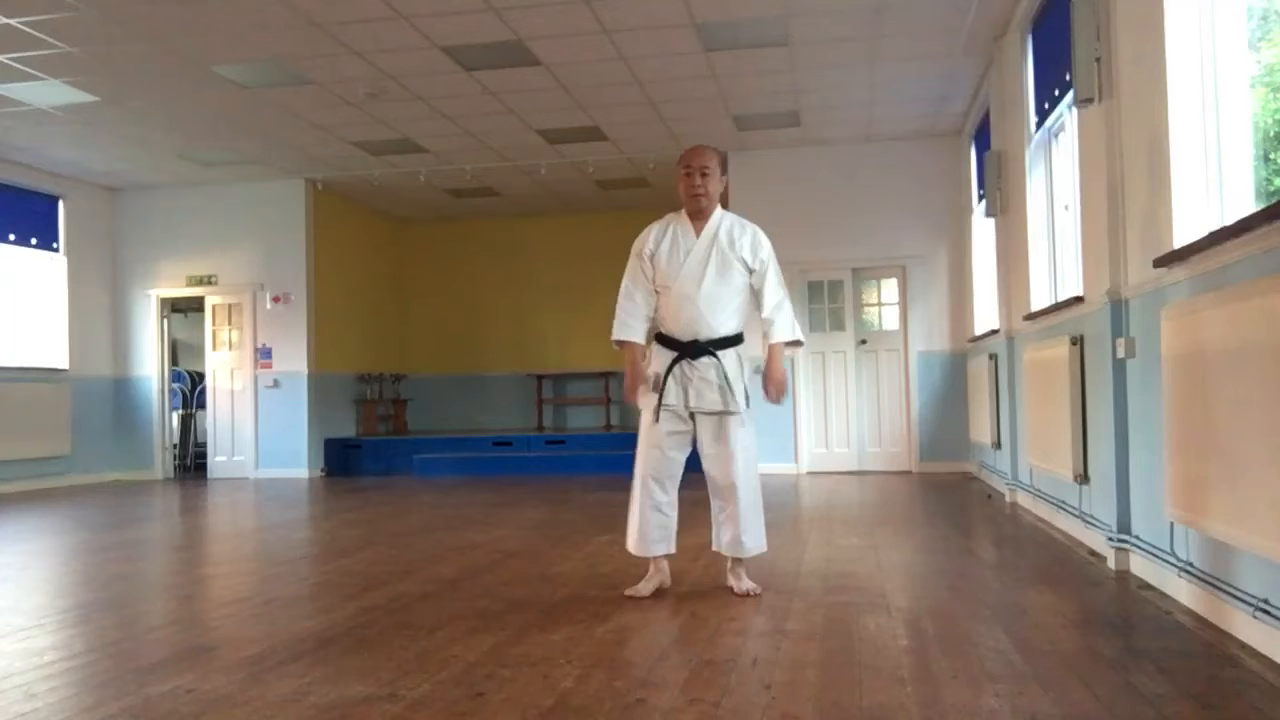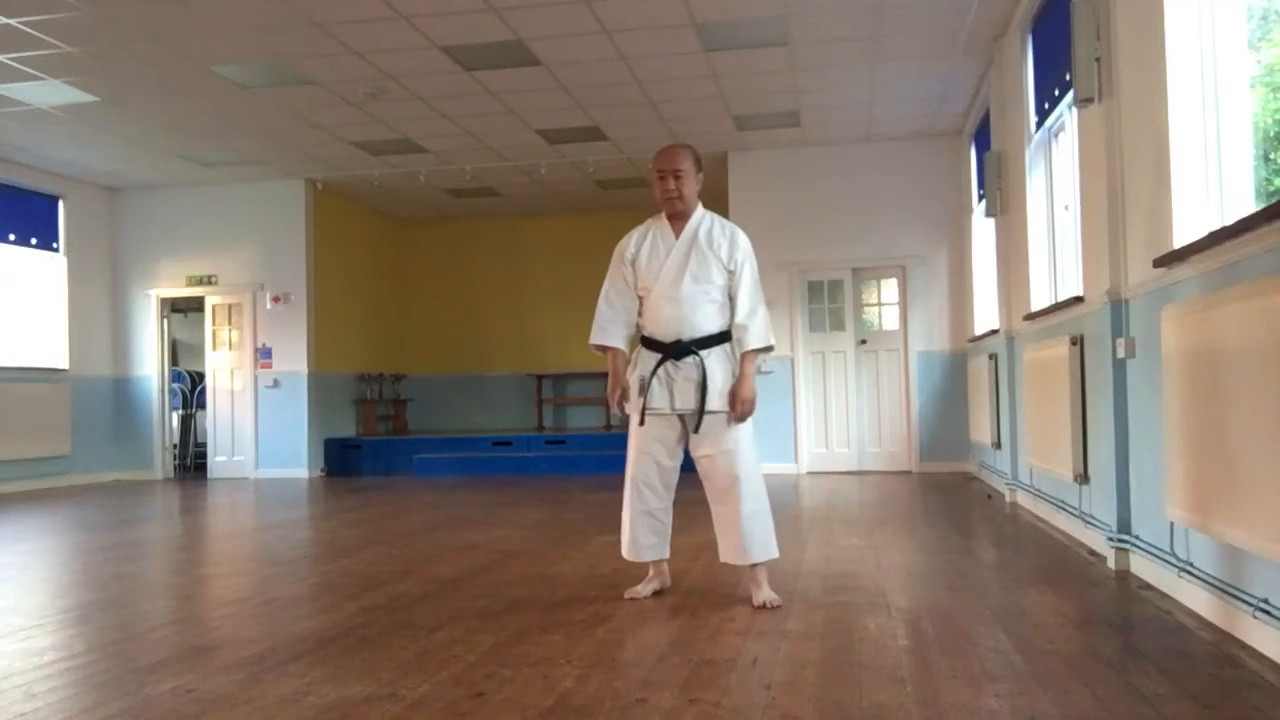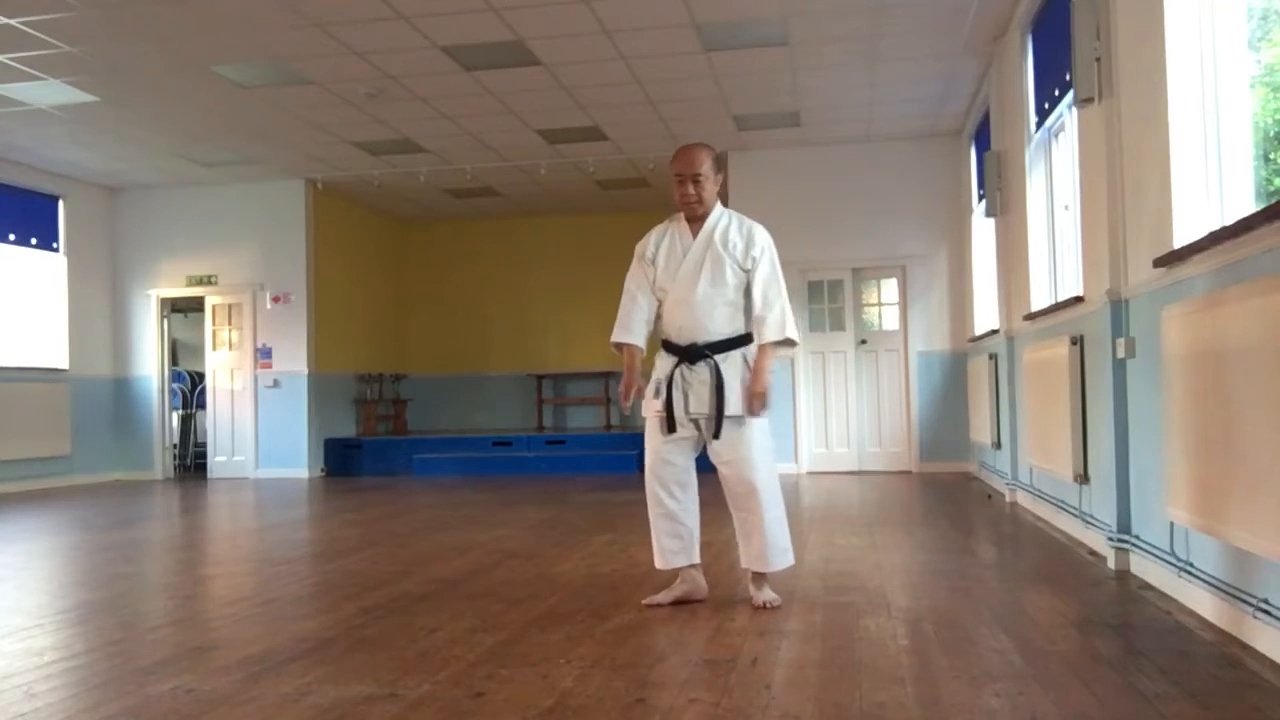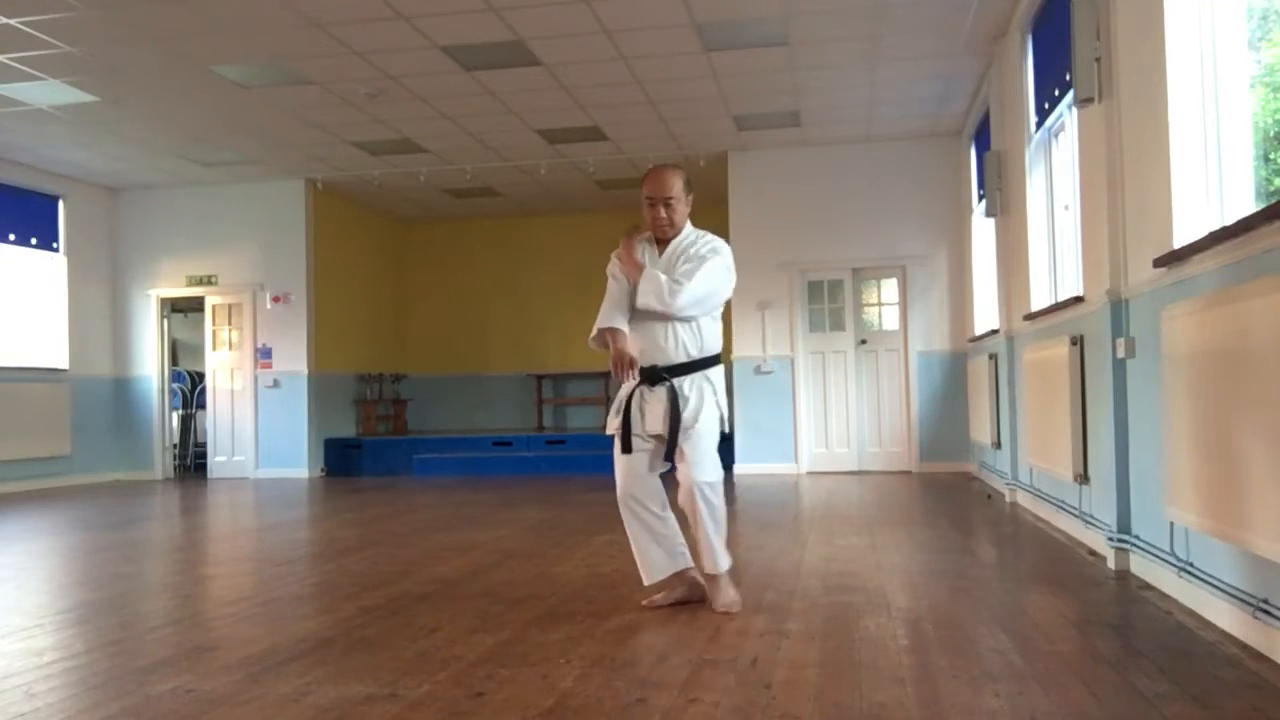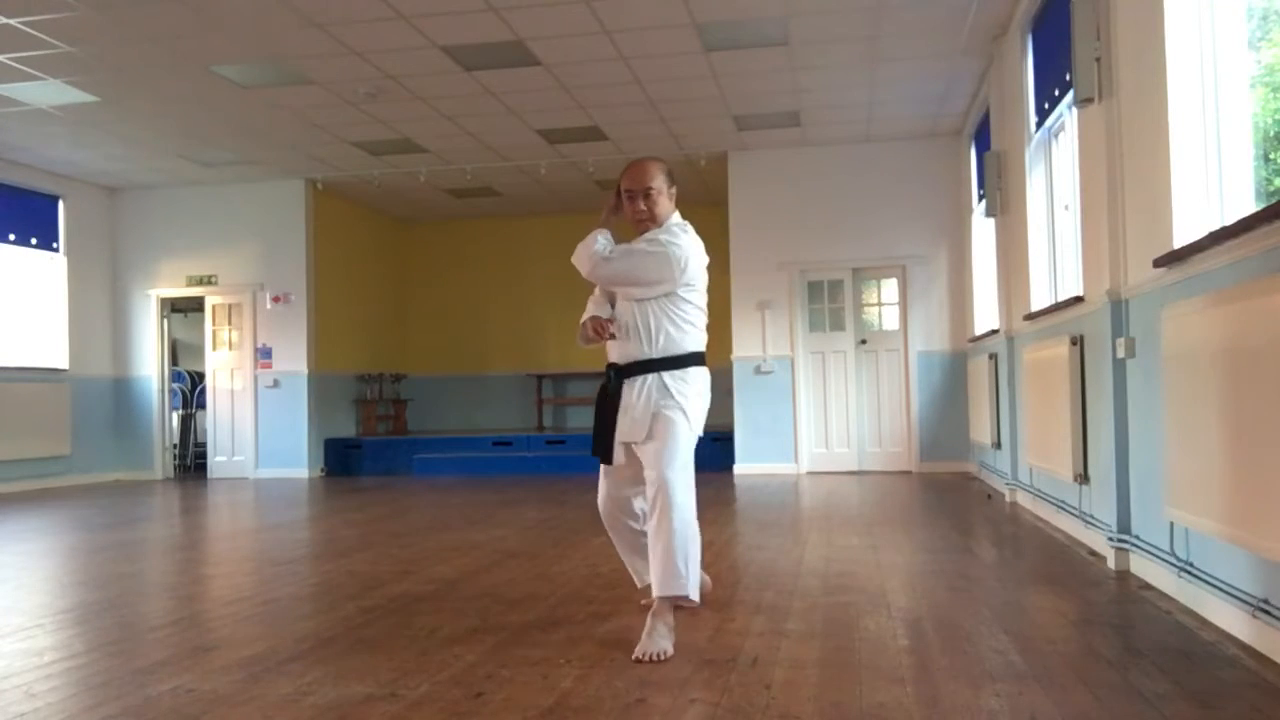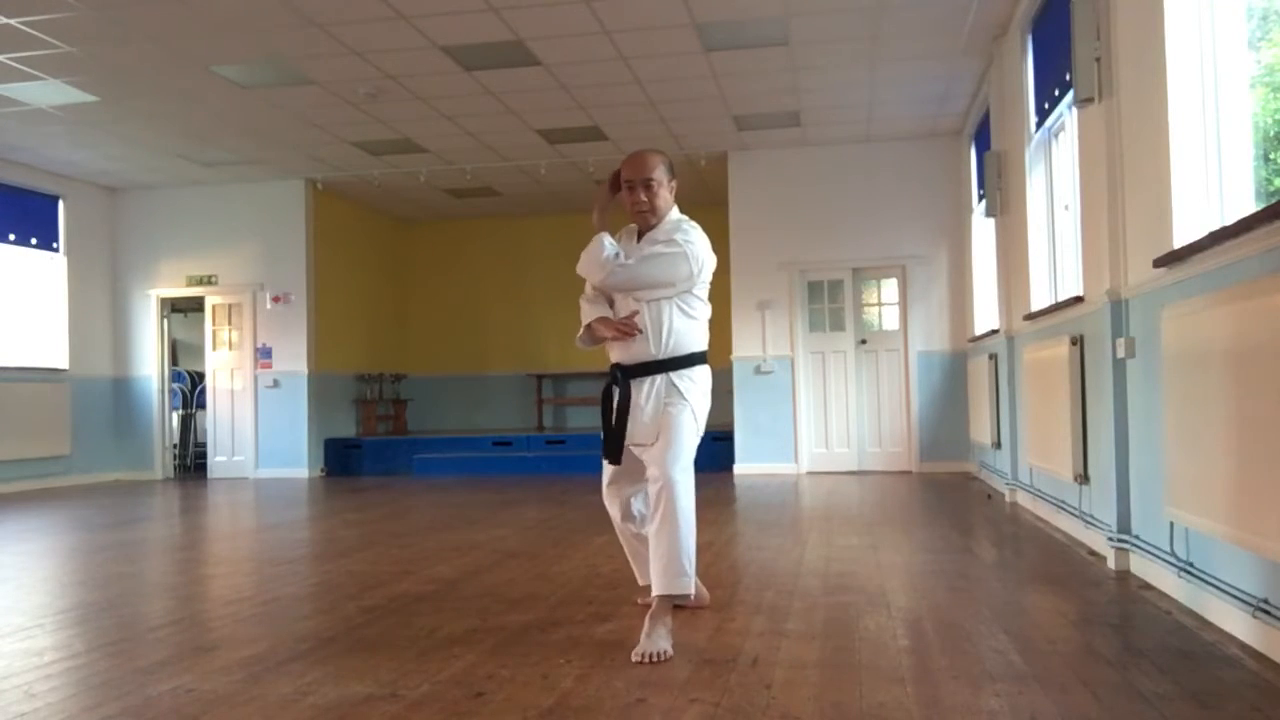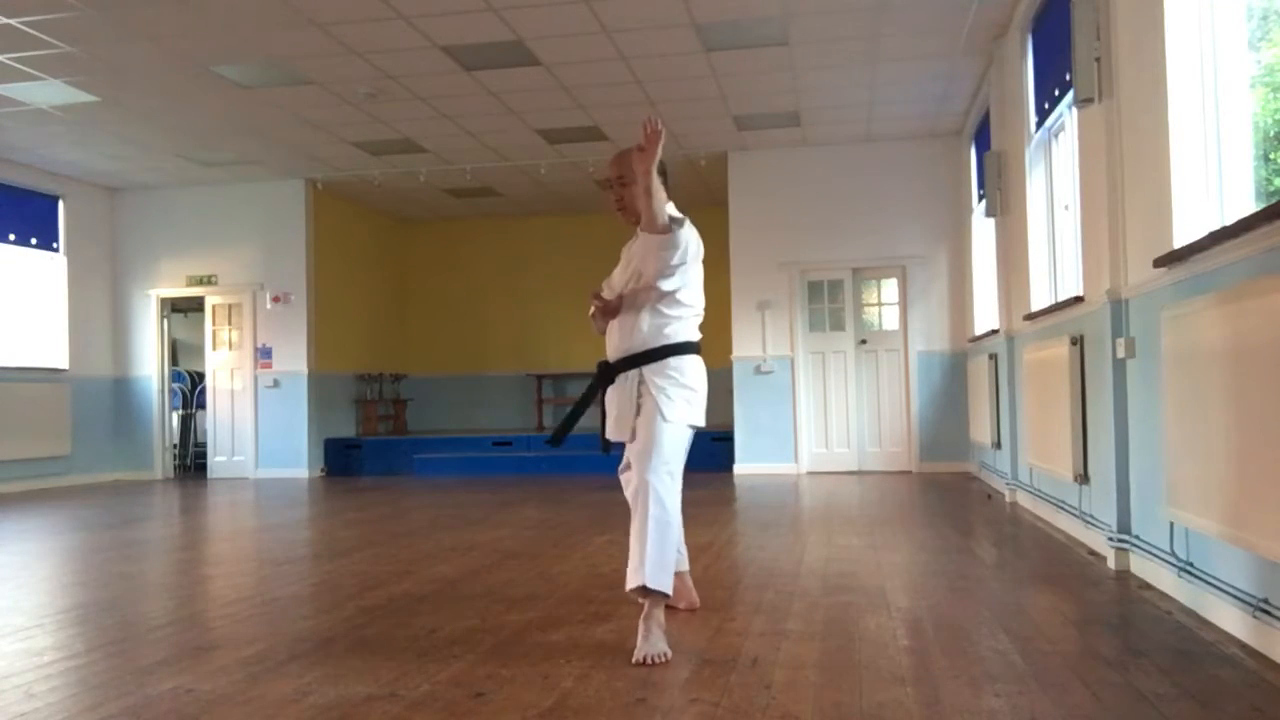
dt=0.7s
person 1, frame 1
left shoulder: (747, 237)
right shoulder: (654, 238)
left elbow: (772, 301)
right elbow: (635, 304)
left wrist: (775, 362)
right wrist: (634, 363)
left hip: (721, 367)
right hip: (666, 366)
left knee: (733, 471)
right knee: (655, 467)
left ankle: (735, 565)
right ankle: (657, 567)
person 1, frame 2
left shoulder: (729, 238)
right shoulder: (635, 243)
left elbow: (748, 311)
right elbow: (617, 310)
left wrist: (746, 376)
right wrist: (616, 370)
left hip: (713, 368)
right hip: (653, 370)
left knee: (735, 473)
right knee: (647, 475)
left ankle: (757, 575)
right ankle: (657, 569)
person 1, frame 3
left shoulder: (749, 235)
right shoulder: (655, 242)
left elbow: (771, 306)
right elbow: (637, 306)
left wrist: (760, 368)
right wrist: (631, 367)
left hip: (733, 370)
right hip: (673, 371)
left knee: (749, 475)
right knee: (665, 475)
left ankle: (759, 578)
right ankle: (688, 576)
person 1, frame 4
left shoulder: (712, 252)
right shoulder: (628, 253)
left elbow: (675, 300)
right elbow: (615, 307)
left wrist: (632, 263)
right wrist: (617, 344)
left hip: (693, 386)
right hip: (641, 388)
left knee: (698, 479)
right knee: (633, 487)
left ankle: (717, 573)
right ankle: (684, 577)
person 1, frame 5
left shoulder: (676, 245)
right shoulder: (637, 249)
left elbow: (594, 265)
right elbow: (604, 297)
left wrist: (605, 223)
right wrist: (593, 322)
left hip: (671, 386)
right hip: (629, 388)
left knee: (669, 489)
right knee: (617, 499)
left ankle: (663, 612)
right ankle: (685, 579)
person 1, frame 6
left shoulder: (687, 242)
right shoulder: (626, 241)
left elbow: (604, 274)
right elbow: (594, 297)
left wrist: (599, 216)
right wrist: (601, 324)
left hip: (675, 384)
right hip: (629, 386)
left knee: (669, 481)
right knee: (622, 492)
left ankle: (662, 611)
right ankle: (681, 585)
person 1, frame 7
left shoulder: (676, 235)
right shoulder: (636, 246)
left elbow: (665, 253)
right elbow: (615, 302)
left wrist: (650, 174)
right wrist: (603, 309)
left hip: (668, 377)
right hip: (638, 380)
left knee: (652, 480)
right knee: (640, 481)
left ankle: (653, 613)
right ankle: (677, 583)
